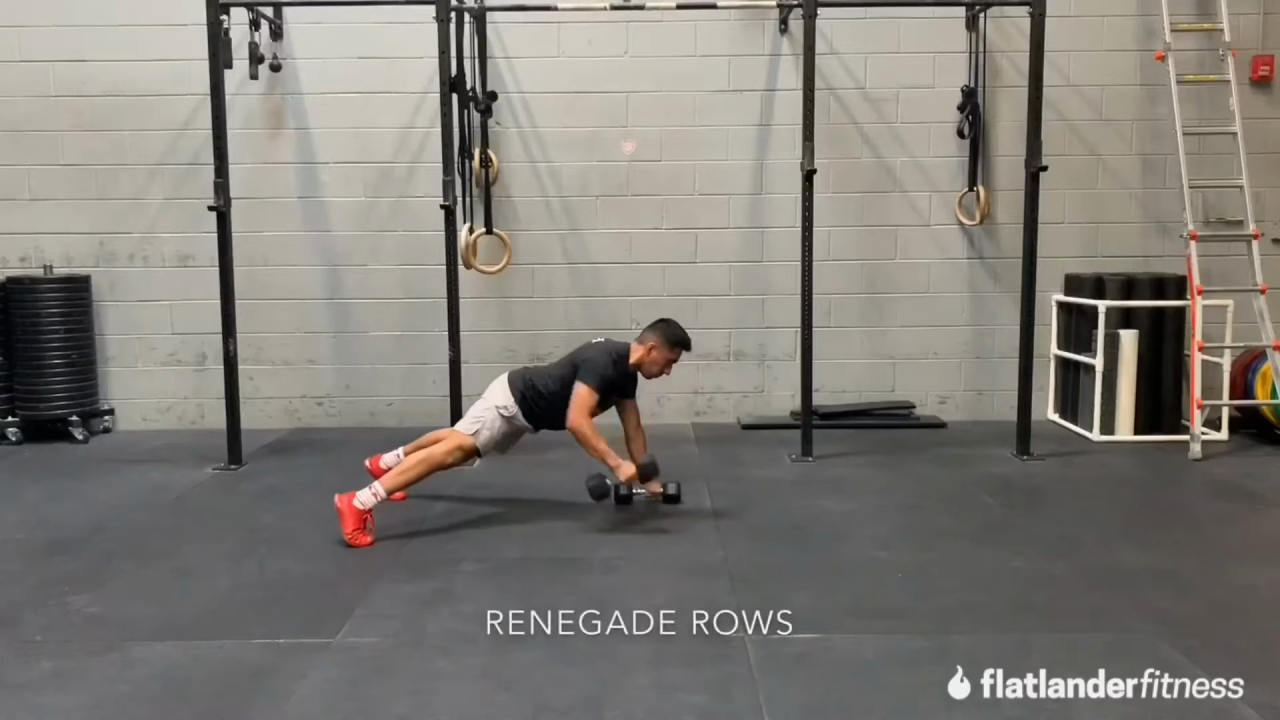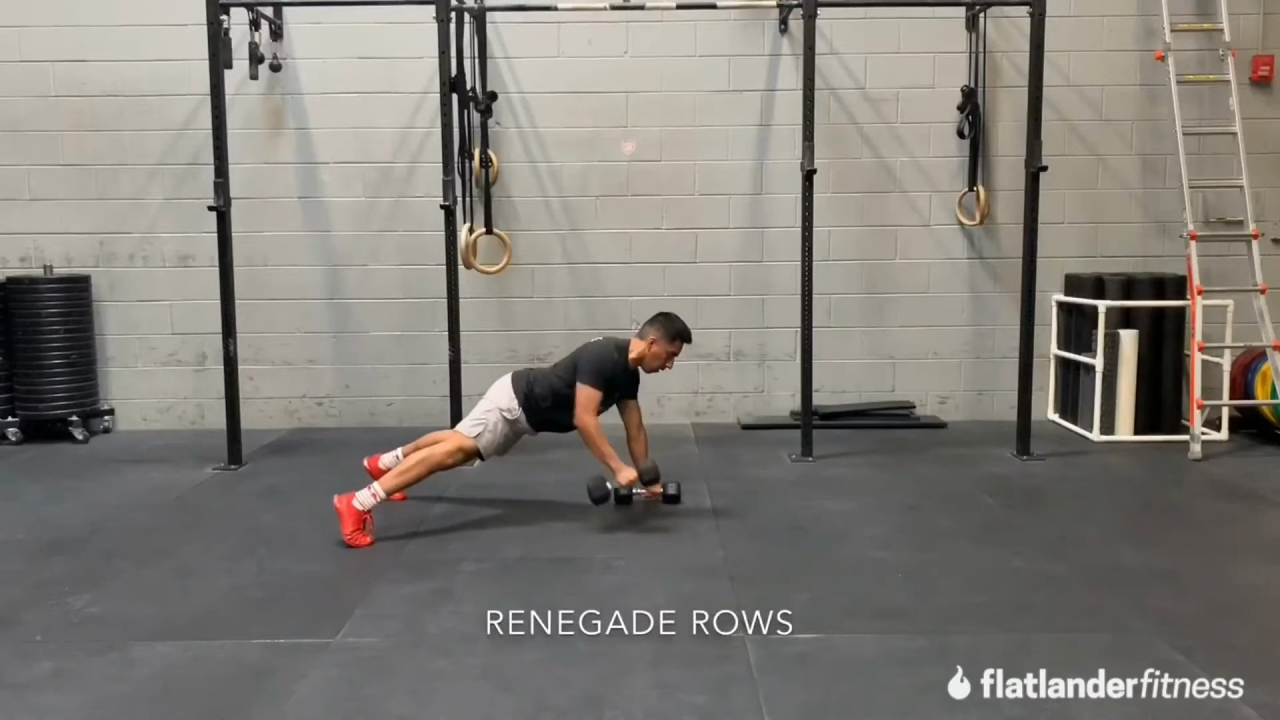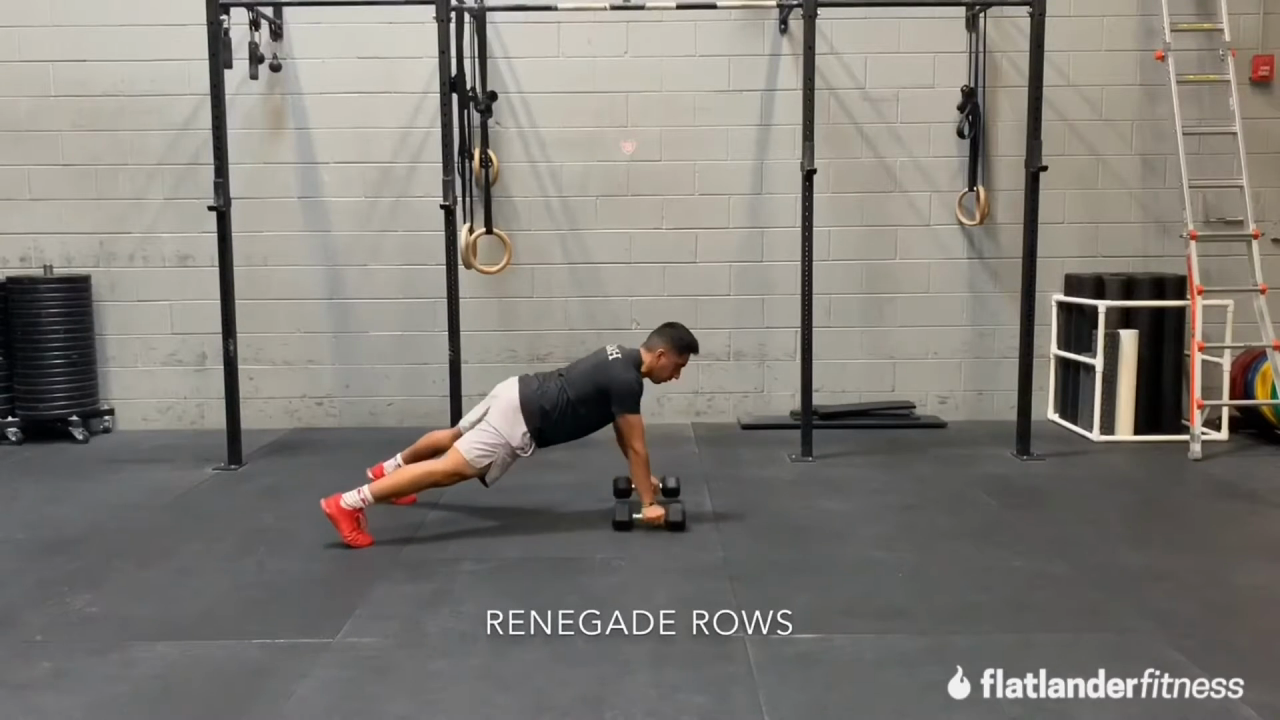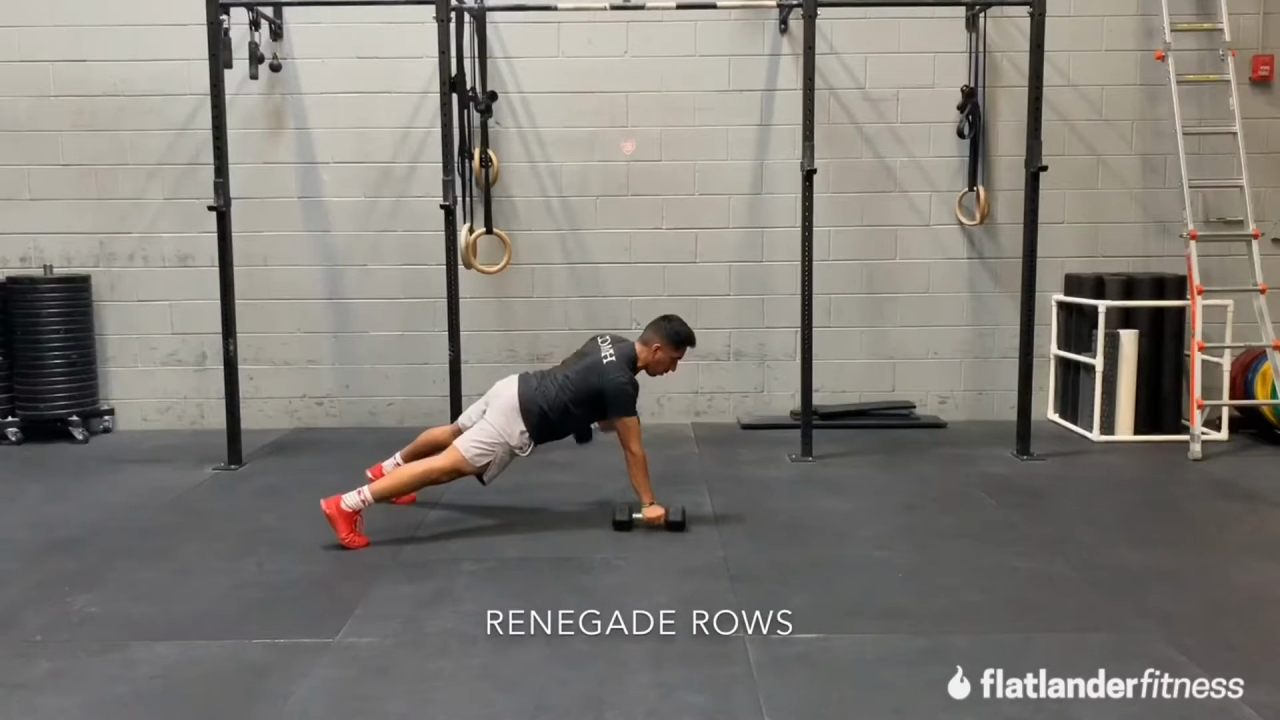
dt=0.7s
person 1, frame 1
left shoulder: (626, 373)
right shoulder: (604, 359)
left elbow: (632, 428)
right elbow: (577, 423)
left wrist: (647, 479)
right wrist: (617, 465)
left hip: (525, 412)
right hip: (513, 398)
left knee: (458, 438)
right knee: (454, 449)
left ankle: (385, 462)
right ankle: (359, 502)
person 1, frame 2
left shoulder: (629, 373)
right shoulder: (605, 356)
left elbow: (635, 429)
right elbow: (583, 420)
right wrist: (618, 468)
left hip: (528, 414)
right hip: (516, 399)
left knee: (457, 440)
right knee: (455, 450)
left ankle: (384, 462)
right ankle: (358, 503)
person 1, frame 3
left shoulder: (622, 357)
right shoulder: (627, 380)
left elbow: (623, 434)
right elbow: (637, 447)
left wrist: (644, 475)
right wrist: (648, 503)
left hip: (517, 391)
right hip: (522, 418)
left knee: (453, 437)
right knee: (452, 468)
left ankle: (388, 469)
right ankle: (349, 503)
person 1, frame 4
left shoulder: (612, 343)
right shoulder: (620, 381)
right elbow: (632, 448)
left wrist: (593, 413)
right wrist: (649, 503)
left hip: (515, 390)
right hip: (520, 419)
left knee: (452, 434)
right knee: (448, 466)
left ankle: (387, 469)
right ankle: (347, 505)
